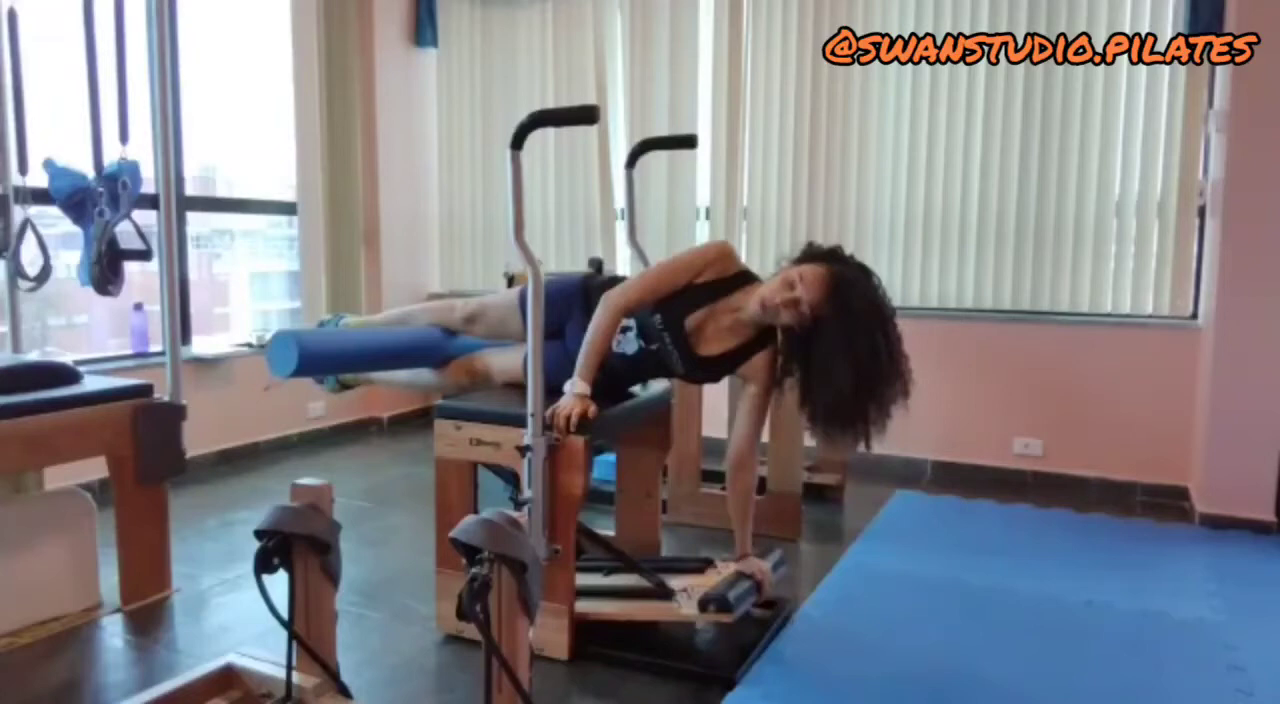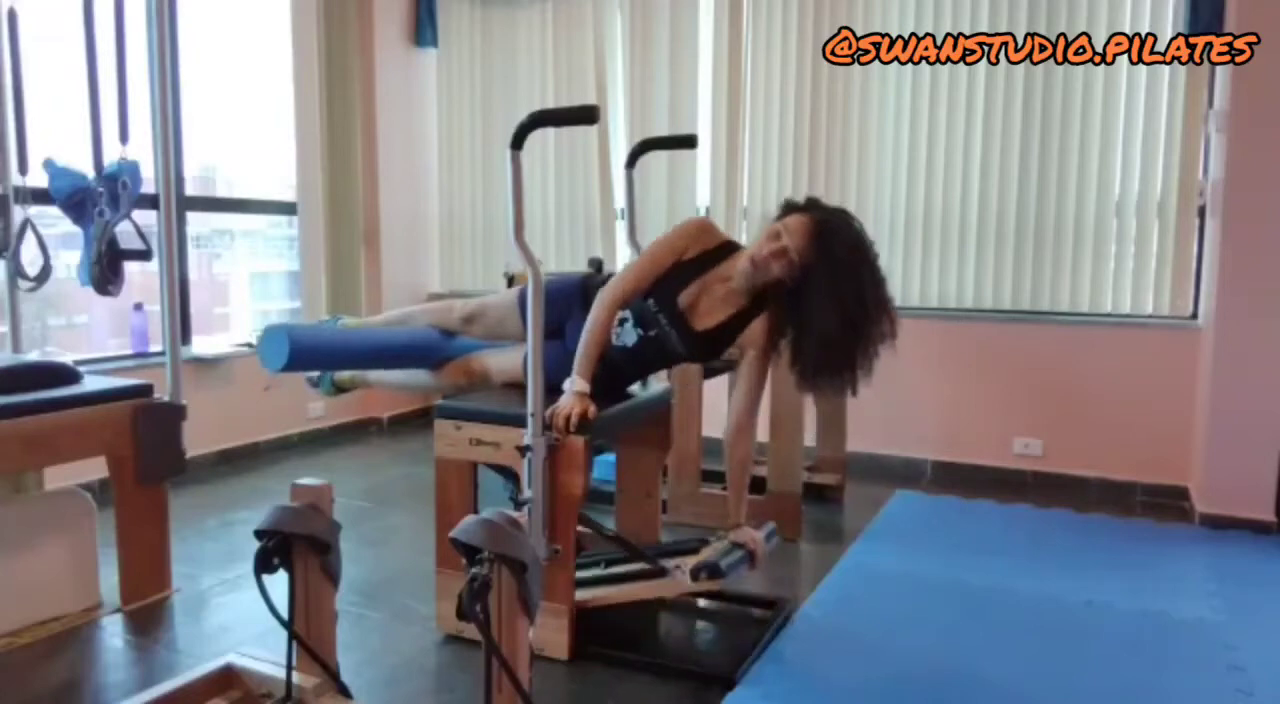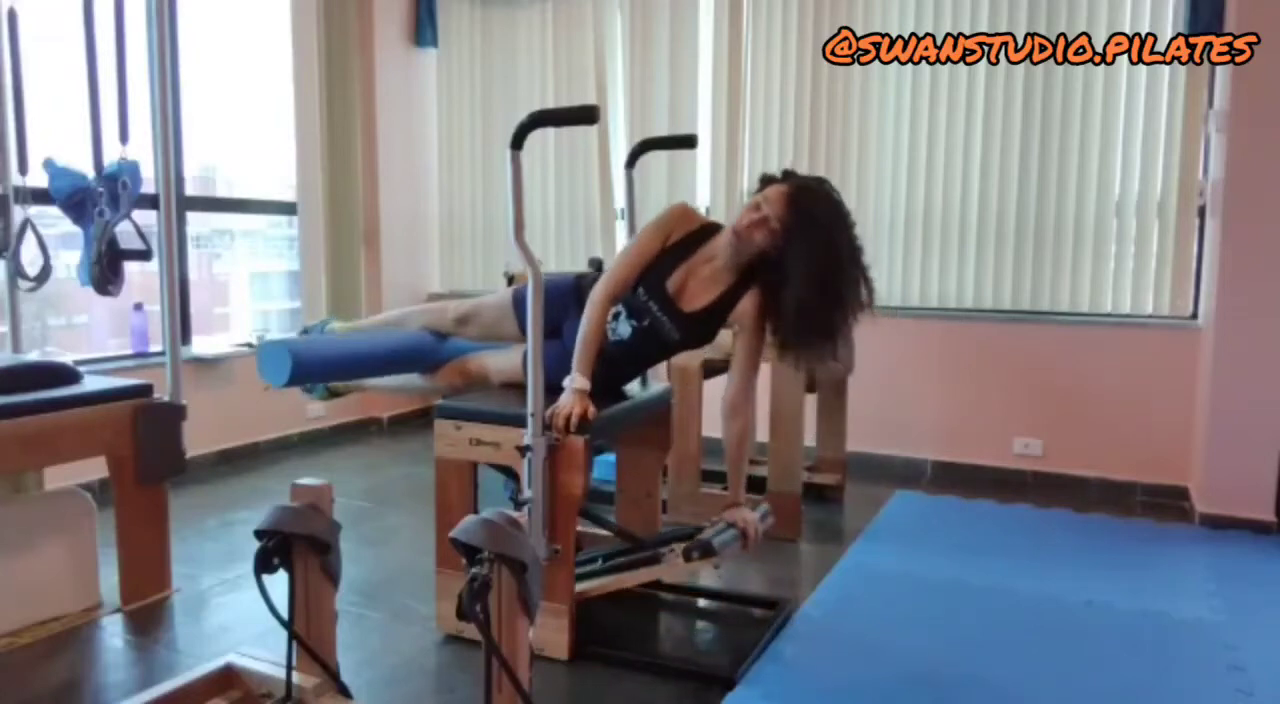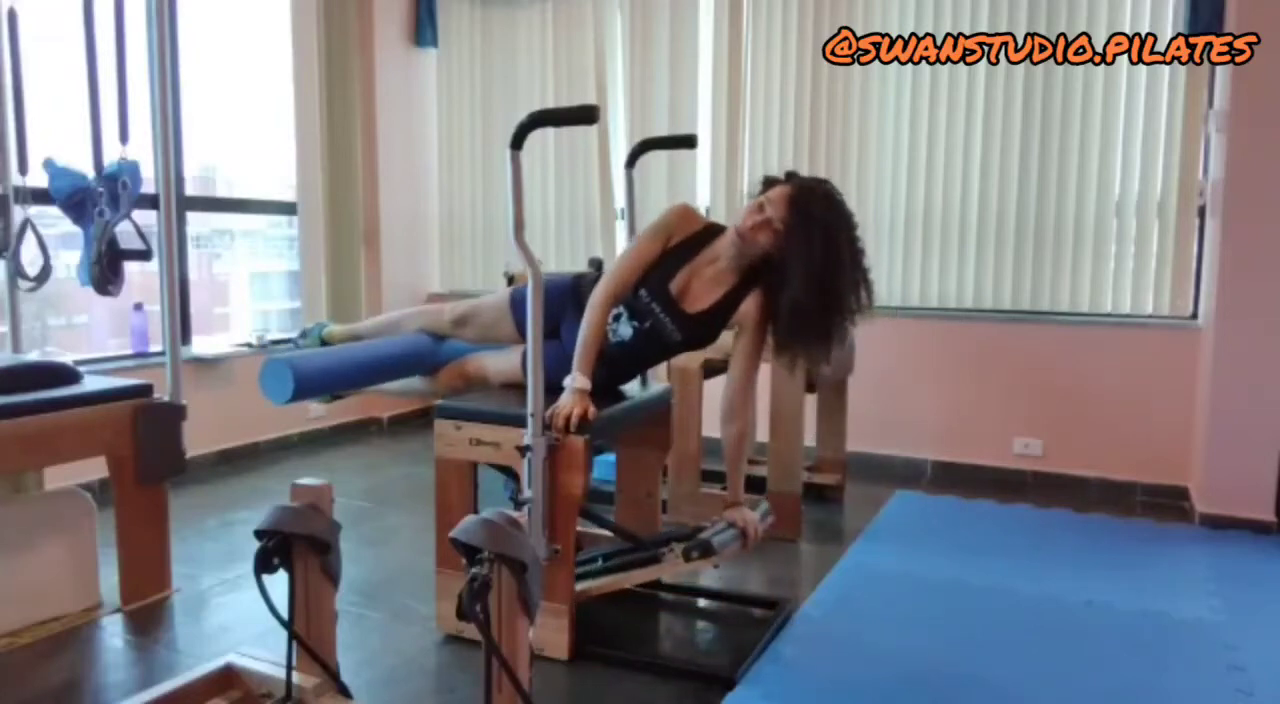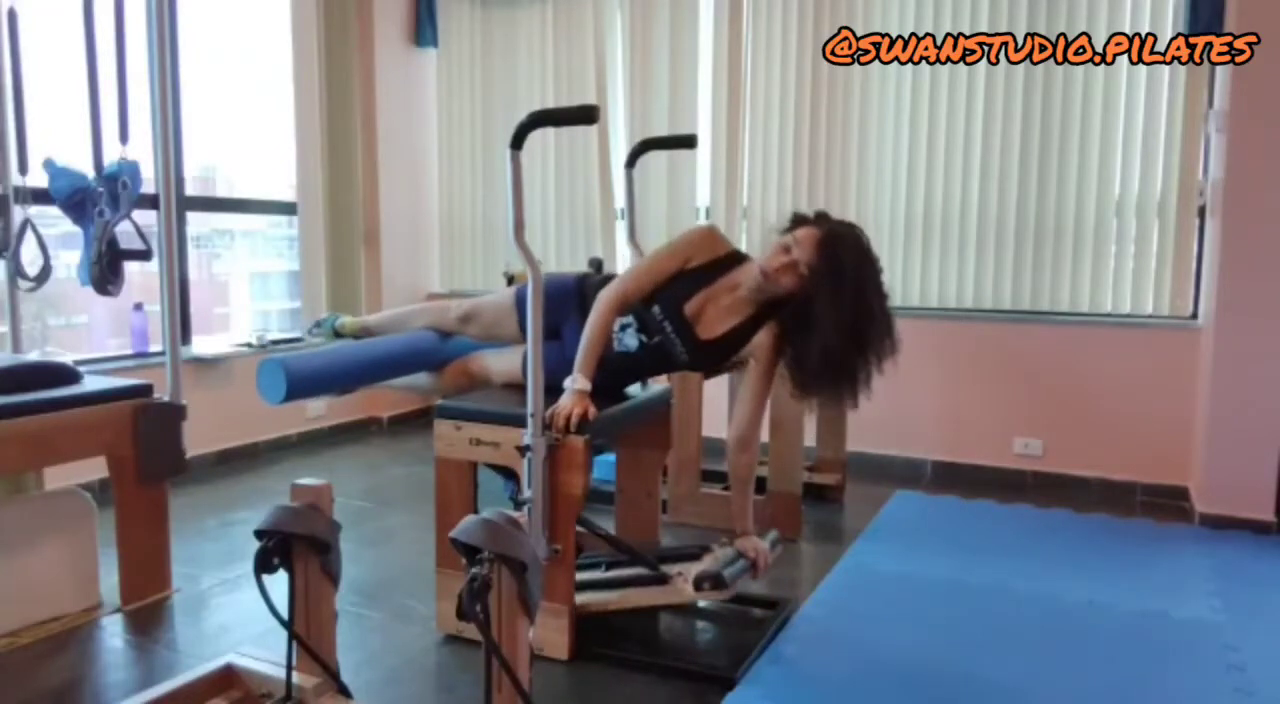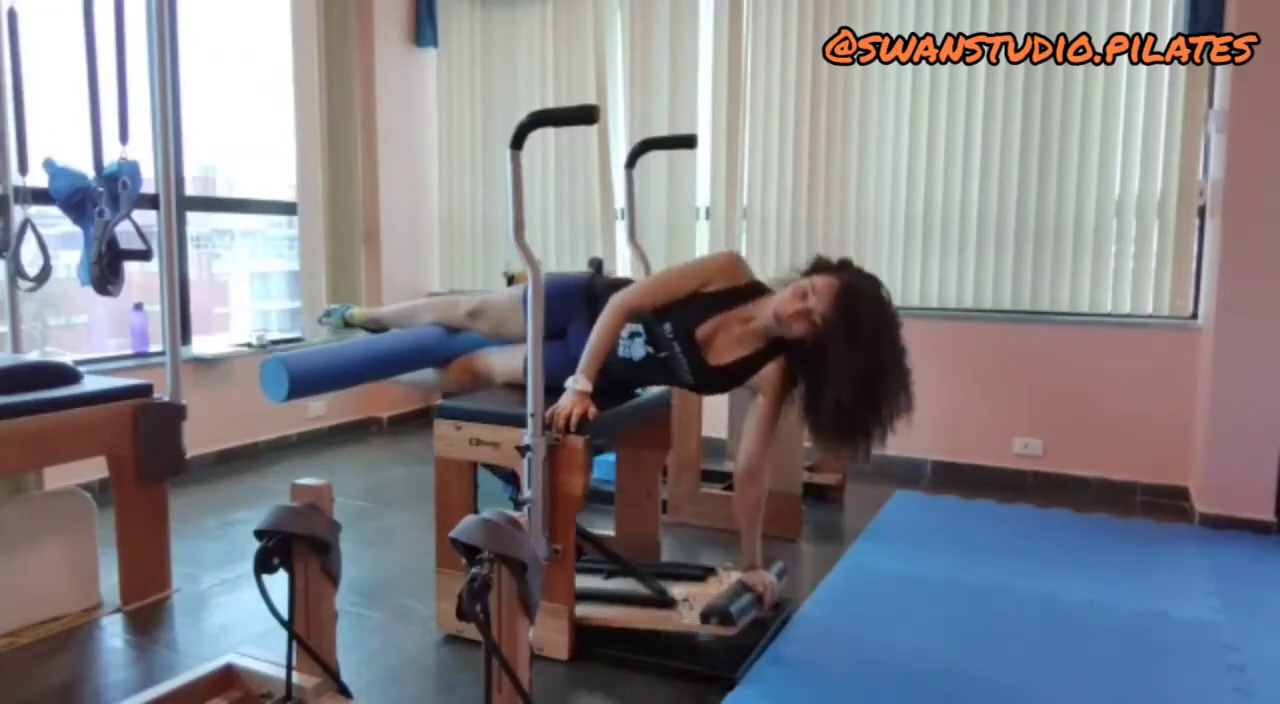
dt=0.4s
person 1, frame 1
left shoulder: (762, 361)
right shoulder: (718, 262)
left elbow: (742, 456)
right elbow: (615, 300)
left wrist: (744, 551)
right wrist: (574, 389)
left hip: (607, 370)
right hip: (583, 306)
left knee: (467, 372)
right knee: (463, 315)
left ankle: (352, 374)
right ankle: (351, 328)
person 1, frame 2
left shoulder: (758, 328)
right shoulder: (701, 237)
left elbow: (740, 426)
right elbow: (611, 296)
left wrist: (738, 521)
right wrist: (577, 385)
left hip: (607, 369)
right hip: (580, 304)
left knee: (467, 371)
right knee: (462, 315)
left ankle: (348, 378)
right ankle: (349, 329)
person 1, frame 3
left shoulder: (750, 304)
right shoulder: (682, 222)
left elbow: (738, 406)
right elbow: (604, 292)
left wrist: (735, 498)
right wrist: (578, 384)
left hip: (605, 364)
right hip: (574, 305)
left knee: (463, 373)
right knee: (454, 317)
left ankle: (343, 382)
right ankle: (338, 334)
person 1, frame 4
left shoulder: (750, 306)
right shoulder: (684, 223)
left elbow: (737, 408)
right elbow: (605, 292)
left wrist: (735, 500)
right wrist: (575, 383)
left hip: (601, 364)
right hip: (573, 305)
left knee: (462, 373)
right knee: (451, 318)
right ankle: (337, 333)
person 1, frame 5
left shoulder: (763, 337)
right shoulder: (708, 245)
left elbow: (743, 440)
right elbow: (613, 296)
left wrist: (743, 530)
right wrist: (577, 384)
left hip: (605, 367)
right hip: (578, 303)
left knee: (467, 373)
right knee: (460, 316)
right ankle: (354, 326)
person 1, frame 6
left shoulder: (772, 371)
right shoulder: (729, 273)
left elbow: (751, 471)
right elbow: (623, 302)
left wrist: (752, 563)
right wrist: (577, 384)
left hip: (608, 371)
right hip: (589, 307)
left knee: (473, 370)
right knee: (466, 311)
right ankle: (365, 317)
